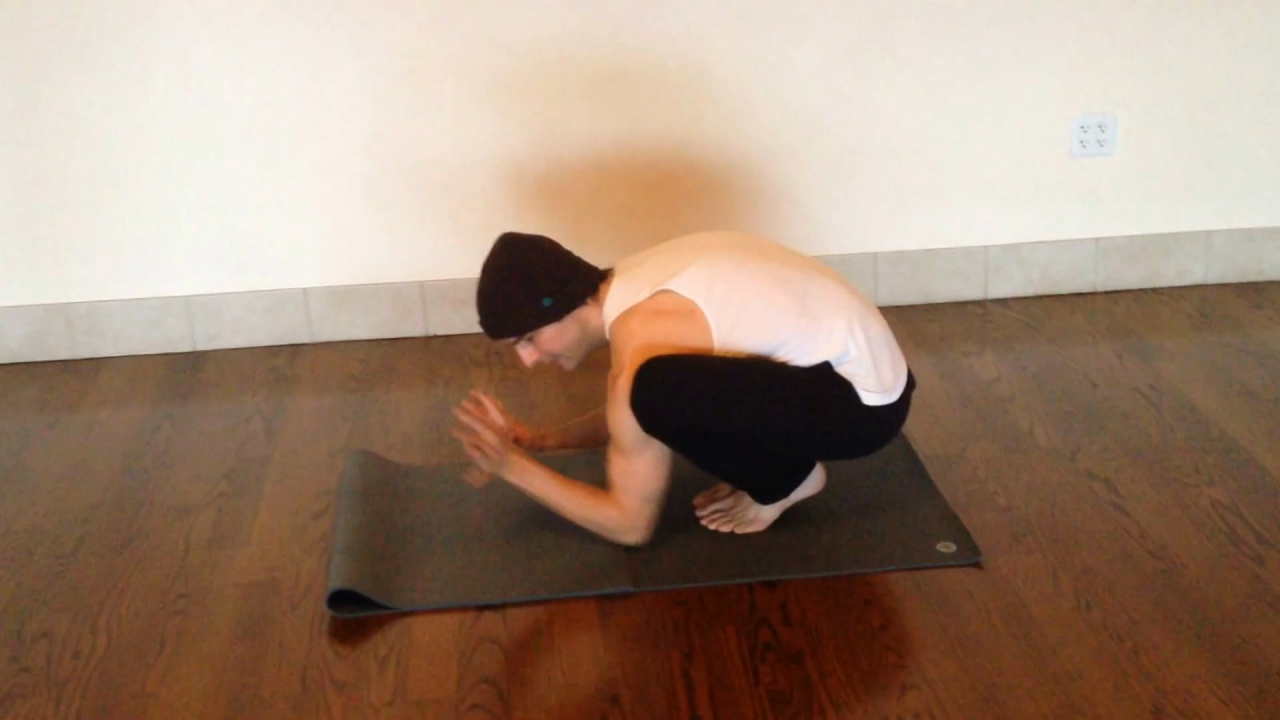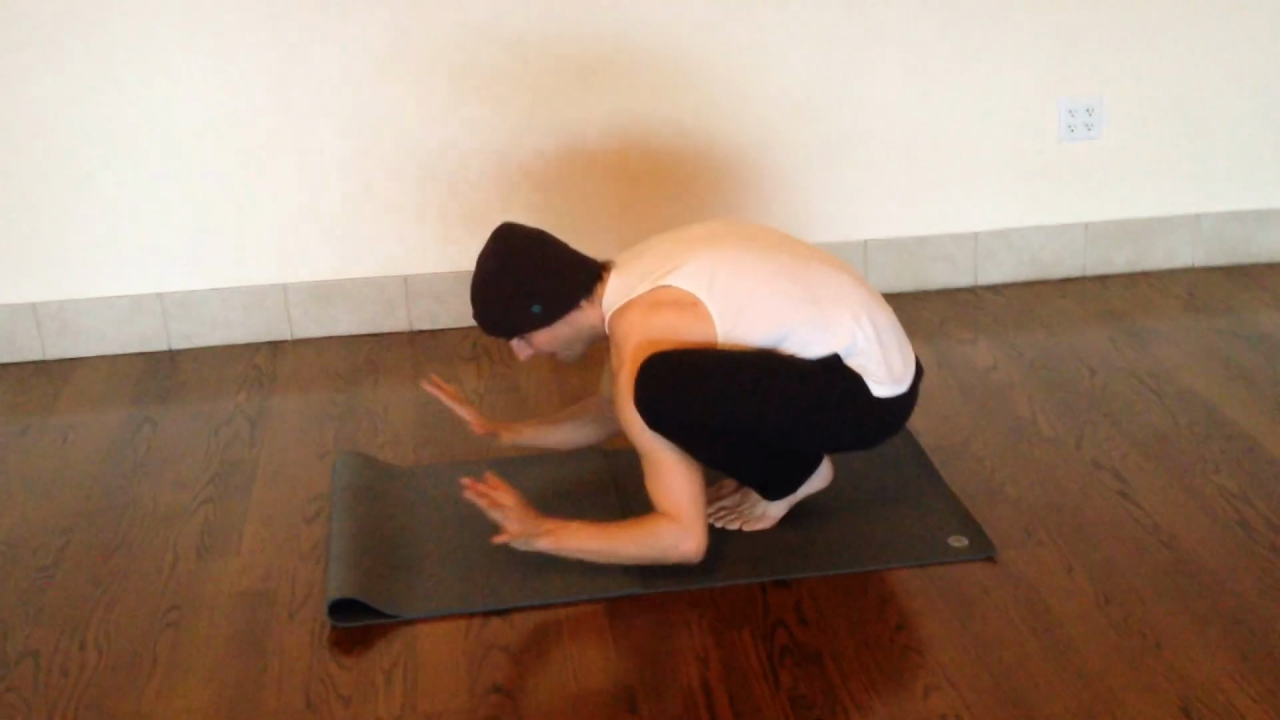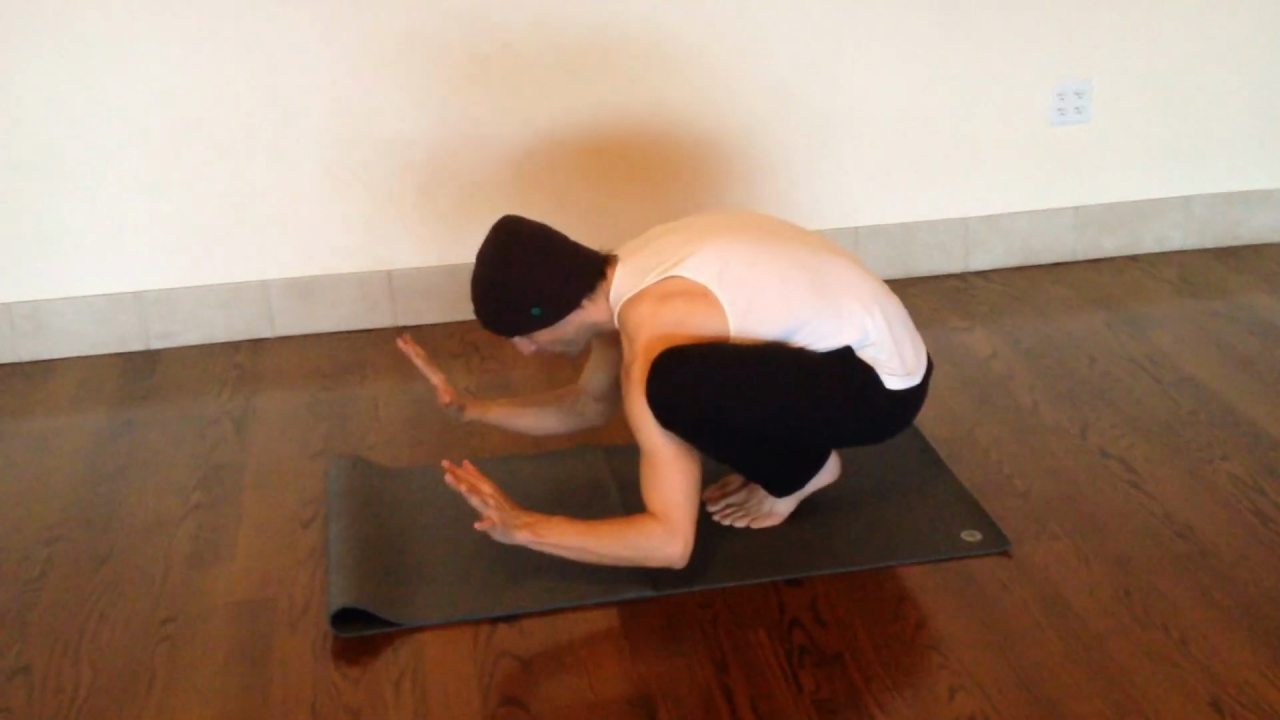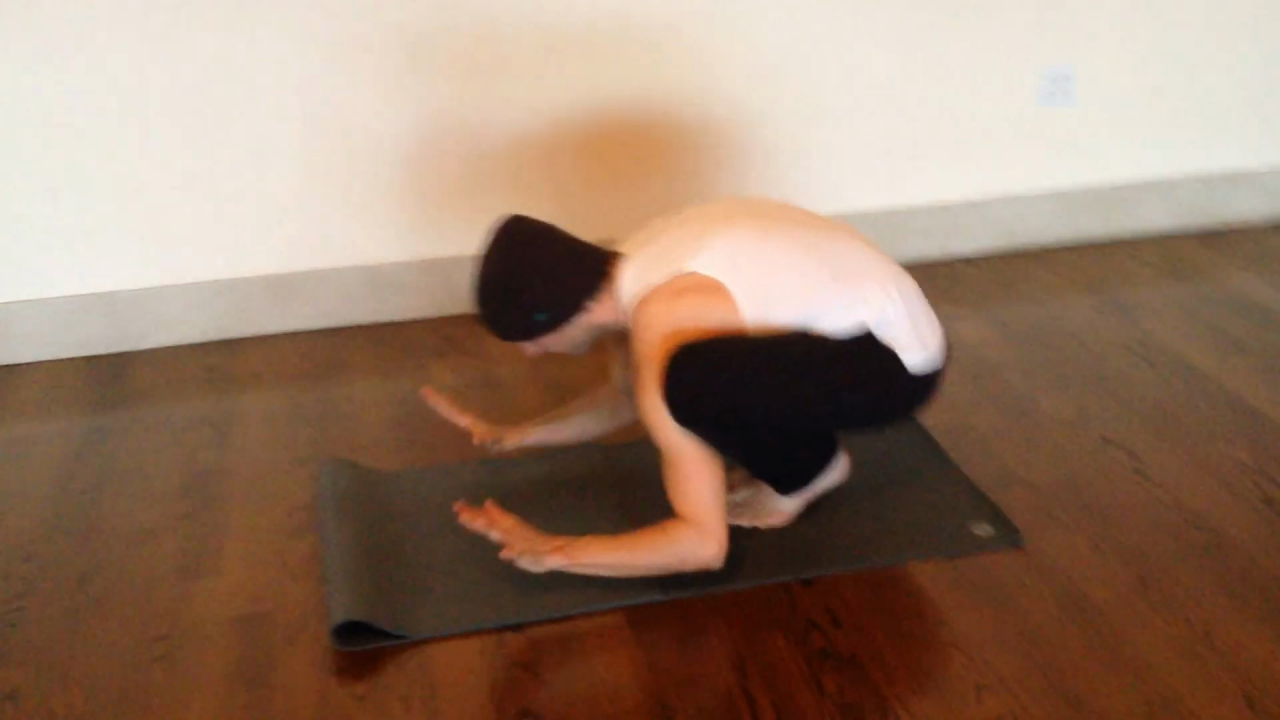
dt=0.3s
person 1, frame 1
left shoulder: (638, 356)
right shoulder: (628, 287)
left elbow: (631, 524)
right elbow: (637, 418)
right wrist: (544, 440)
left hip: (865, 401)
right hip: (850, 352)
left knee: (660, 390)
left ankle: (783, 482)
right ankle: (776, 463)
person 1, frame 2
left shoulder: (644, 348)
right shoulder: (625, 284)
left elbow: (687, 538)
right elbow: (612, 413)
left wrist: (542, 533)
right wrist: (504, 432)
left hip: (872, 391)
right hip: (855, 341)
left knee: (663, 388)
left ankle: (791, 480)
right ankle: (782, 464)
person 1, frame 3
left shoulder: (655, 337)
right shoulder: (624, 276)
left elbow: (671, 542)
right elbow: (590, 404)
left wrist: (523, 526)
right wrist: (472, 409)
left hip: (883, 382)
right hip: (852, 334)
left knee: (675, 383)
left ankle: (799, 472)
right ankle: (785, 455)
person 1, frame 4
left shoulder: (661, 339)
right shoulder: (624, 270)
left elbow: (704, 543)
right elbow: (628, 397)
left wrist: (552, 550)
right wrist: (511, 436)
left hip: (900, 361)
right hip: (863, 315)
left knee: (690, 378)
left ankle: (809, 470)
right ankle: (796, 453)
